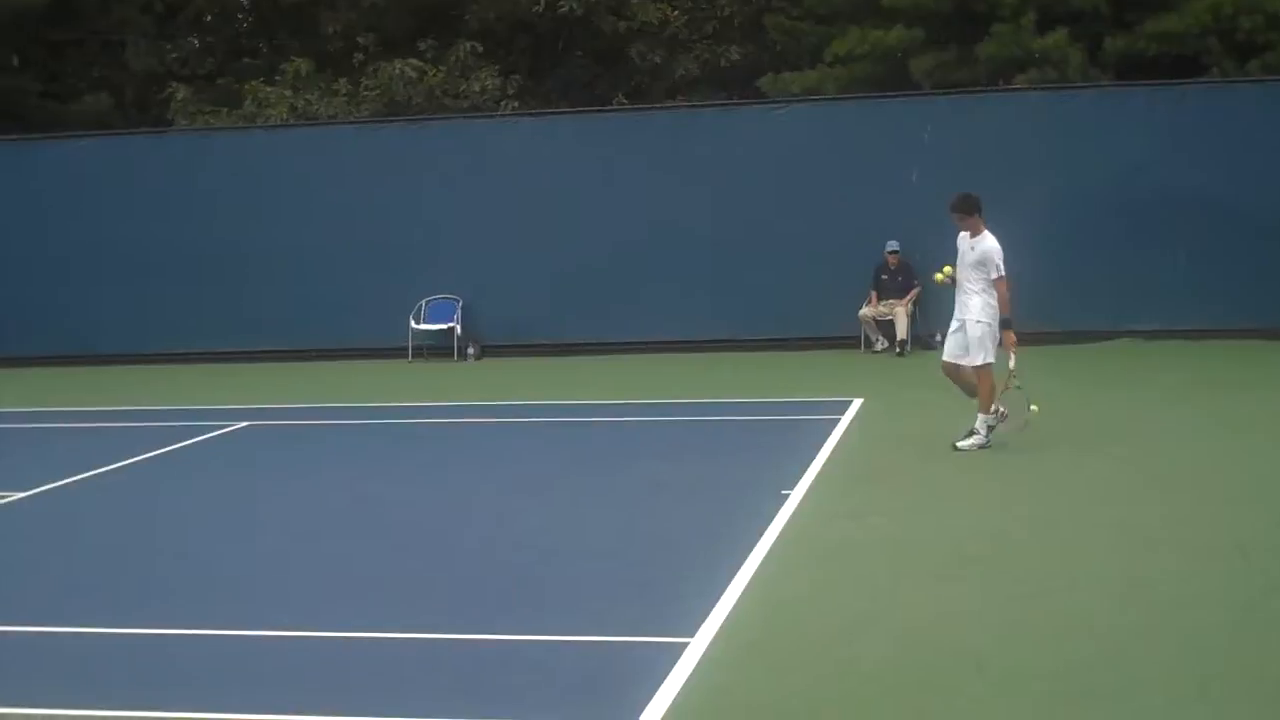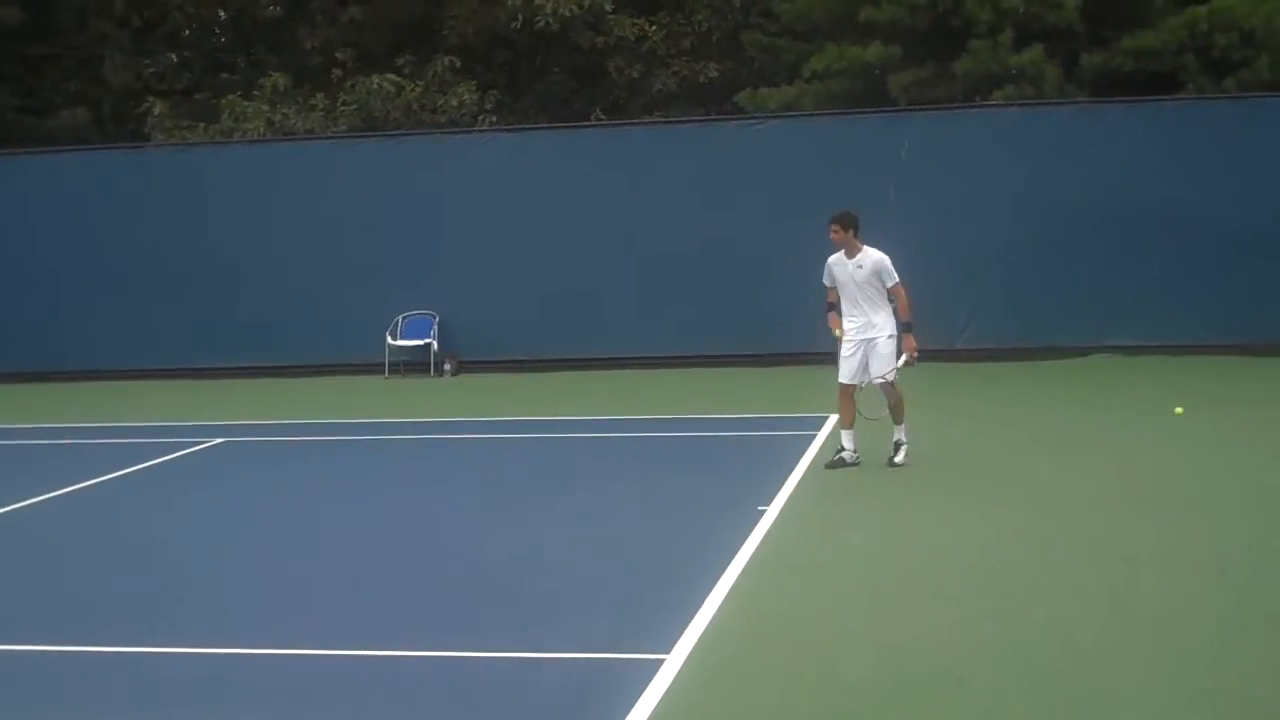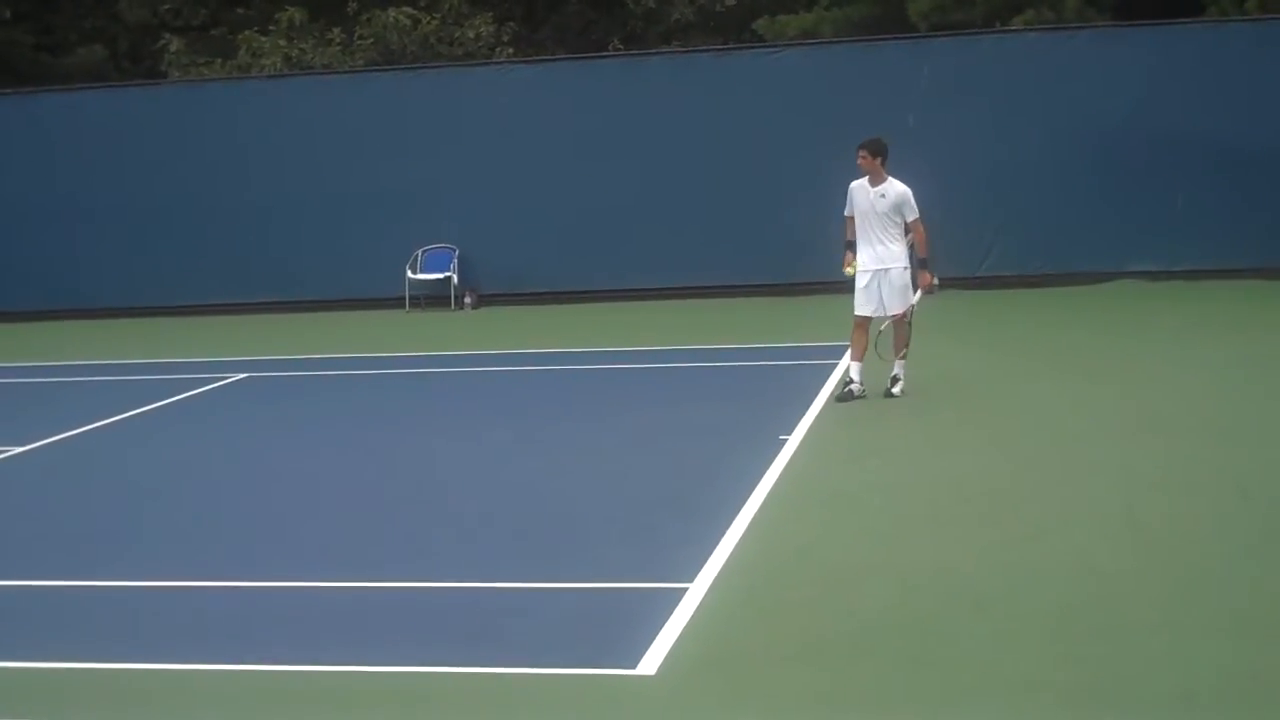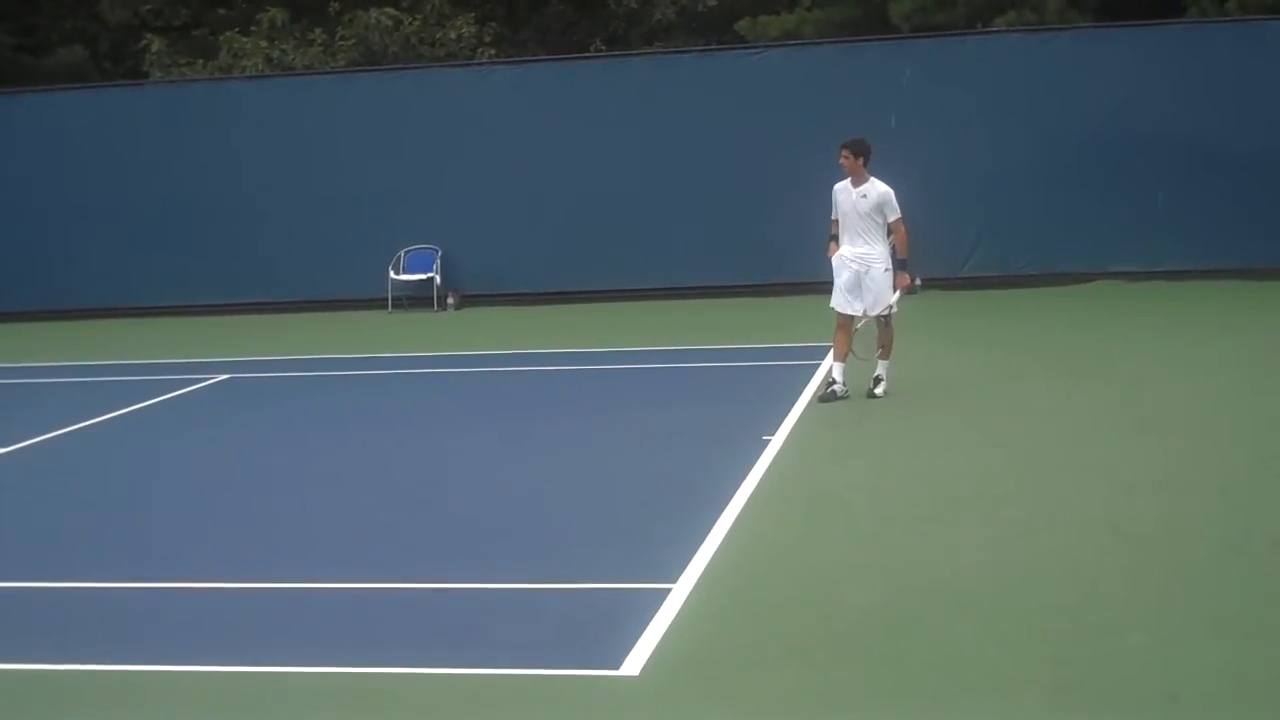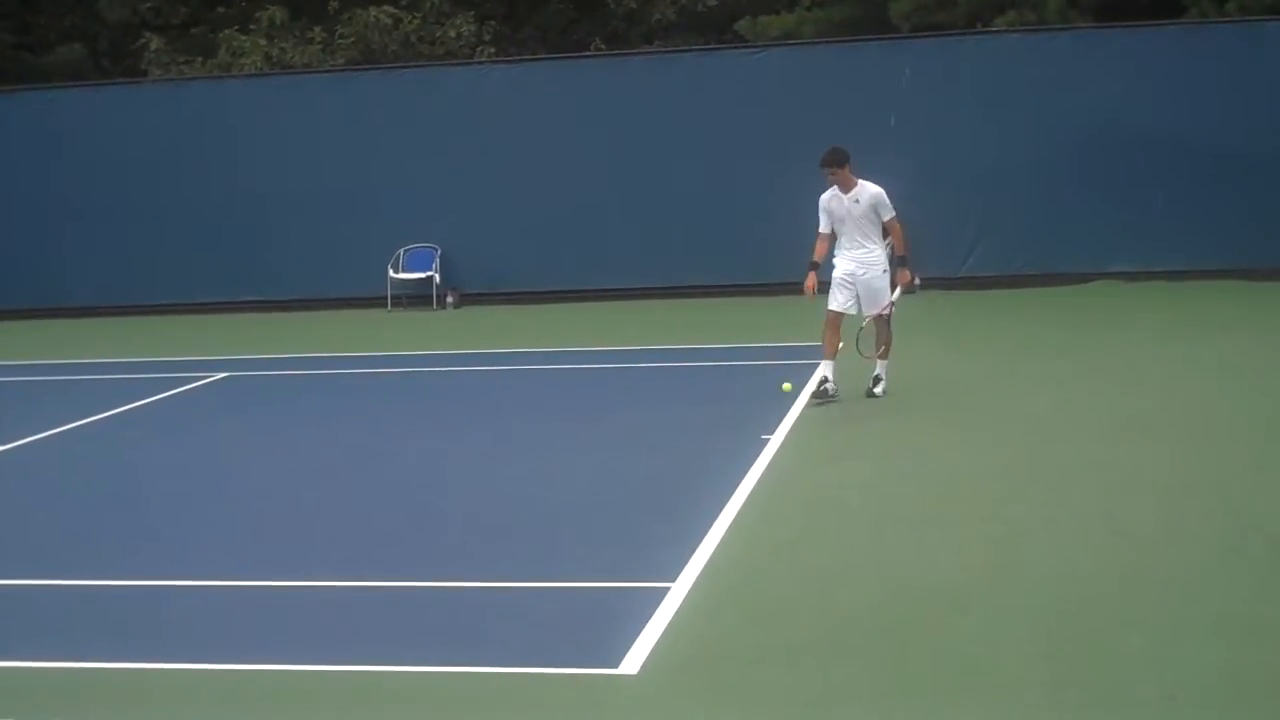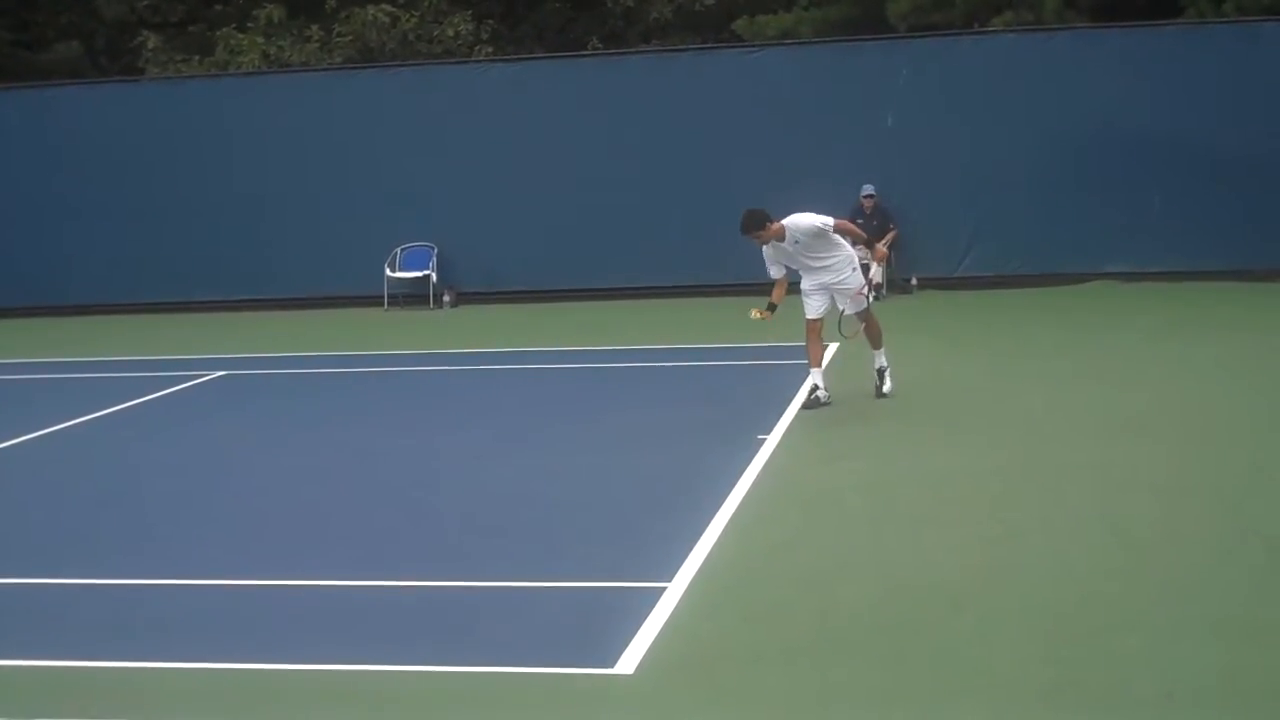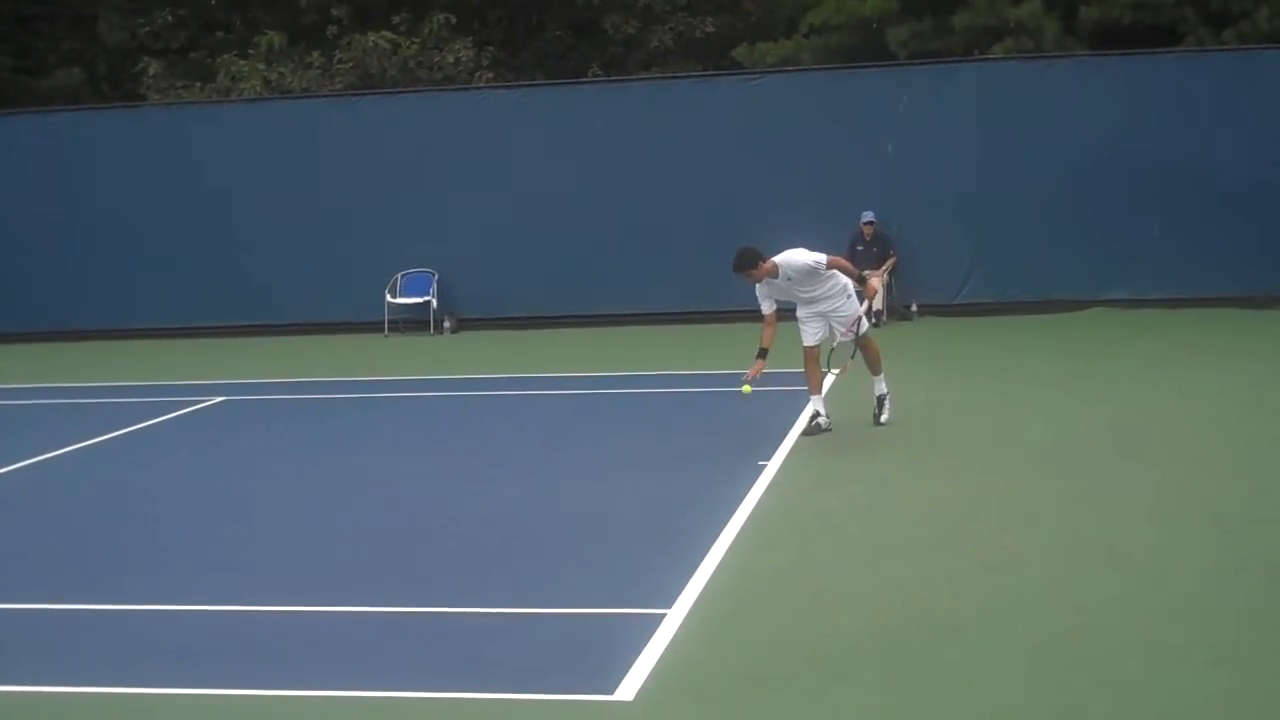
dt=0.7s
person 1, frame 1
left shoulder: (990, 246)
right shoulder: (962, 238)
left elbow: (1002, 289)
left wrist: (1006, 328)
right wrist: (949, 277)
left hip: (981, 317)
right hip: (961, 315)
left knee: (981, 370)
right knee: (949, 367)
left ankle: (980, 431)
right ankle: (993, 411)
person 1, frame 2
left shoulder: (878, 259)
right shoulder: (832, 263)
left elbow: (899, 295)
left wrist: (907, 333)
right wrist: (832, 312)
left hip: (881, 333)
right hip: (851, 335)
left knee: (889, 387)
right knee: (845, 389)
left ankle: (900, 440)
right ankle: (849, 449)
person 1, frame 3
left shoulder: (901, 192)
right shoulder: (855, 188)
left elbow: (917, 230)
left wrist: (923, 268)
right wrist: (849, 249)
left hip: (895, 265)
right hip: (865, 266)
left knee: (899, 320)
right knee: (860, 322)
left ankle: (898, 376)
right ankle: (855, 381)
person 1, frame 4
left shoulder: (882, 192)
right shoulder: (838, 190)
left elbow: (898, 231)
left wrist: (902, 269)
right wrist: (833, 241)
left hip: (877, 265)
right hip: (847, 264)
left knee: (883, 320)
right knee: (843, 321)
left ankle: (881, 376)
right ankle: (837, 381)
person 1, frame 5
left shoulder: (874, 193)
right shoulder: (826, 200)
left elbow: (894, 229)
right elbow: (824, 238)
left wrist: (902, 265)
right wrist: (813, 270)
left hip: (874, 266)
right hip: (844, 267)
left knee: (881, 320)
right knee: (832, 319)
left ankle: (880, 376)
right ankle: (828, 379)
person 1, frame 6
left shoulder: (802, 223)
right shoulder: (770, 251)
left elbow: (844, 226)
right elbow: (781, 284)
left wrist: (872, 246)
right wrist: (768, 310)
left hip: (843, 267)
right hip: (813, 278)
left knee: (866, 316)
right knee: (812, 327)
left ankle: (881, 367)
right ankle: (819, 388)
person 1, frame 7
left shoulder: (795, 260)
right shoulder: (763, 288)
left elbow: (837, 262)
right elbow: (769, 324)
left wrist: (864, 283)
right wrist: (760, 359)
left hip: (838, 294)
right hip: (809, 307)
left knee: (863, 341)
right knee: (810, 355)
left ankle: (881, 393)
right ankle: (820, 415)
